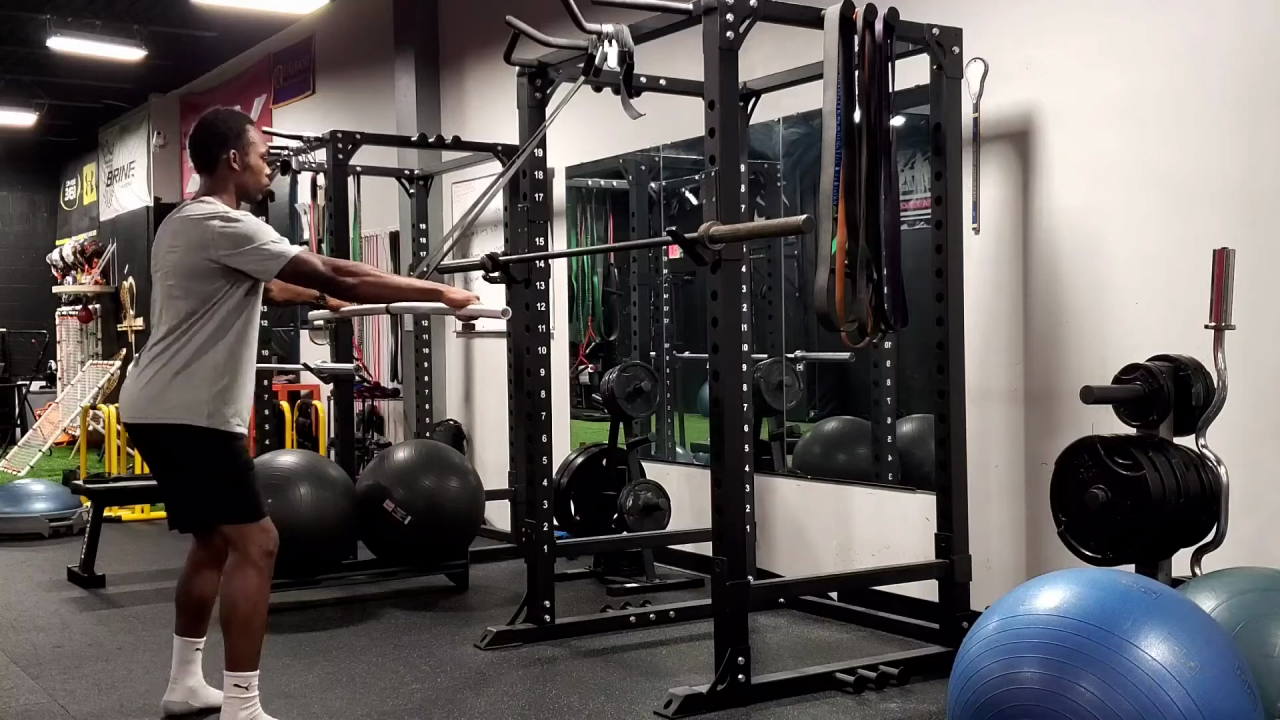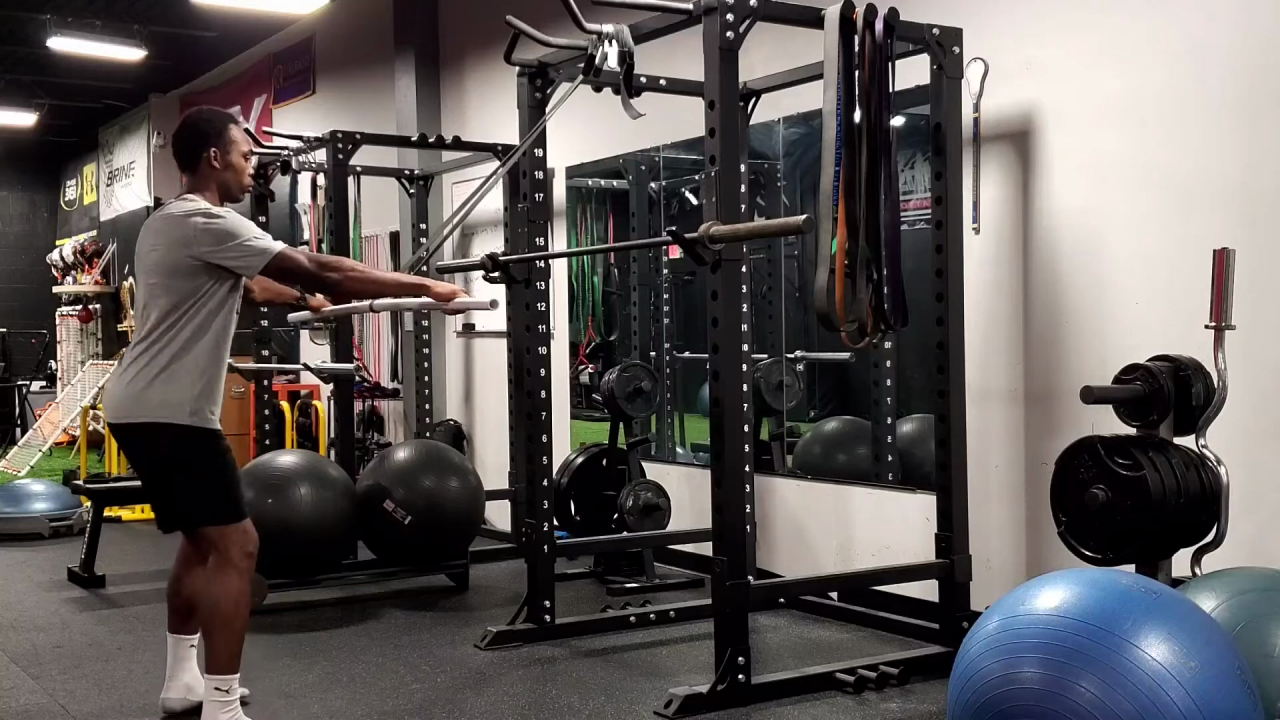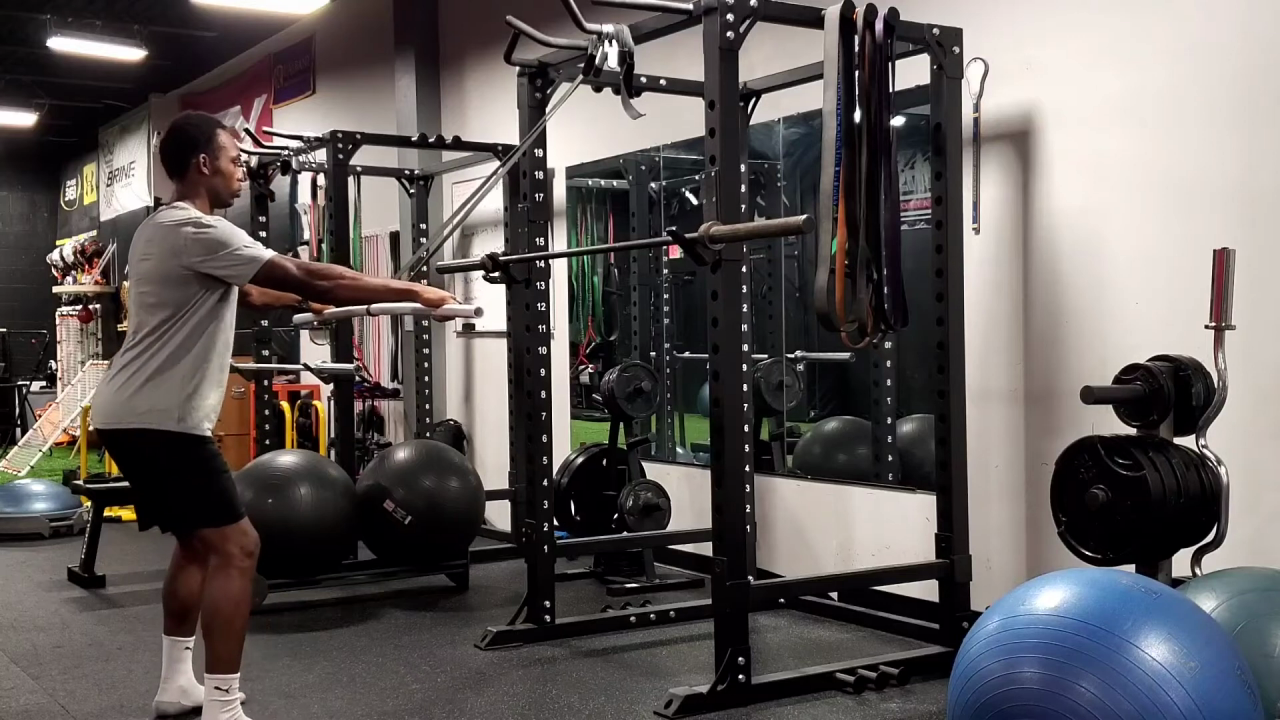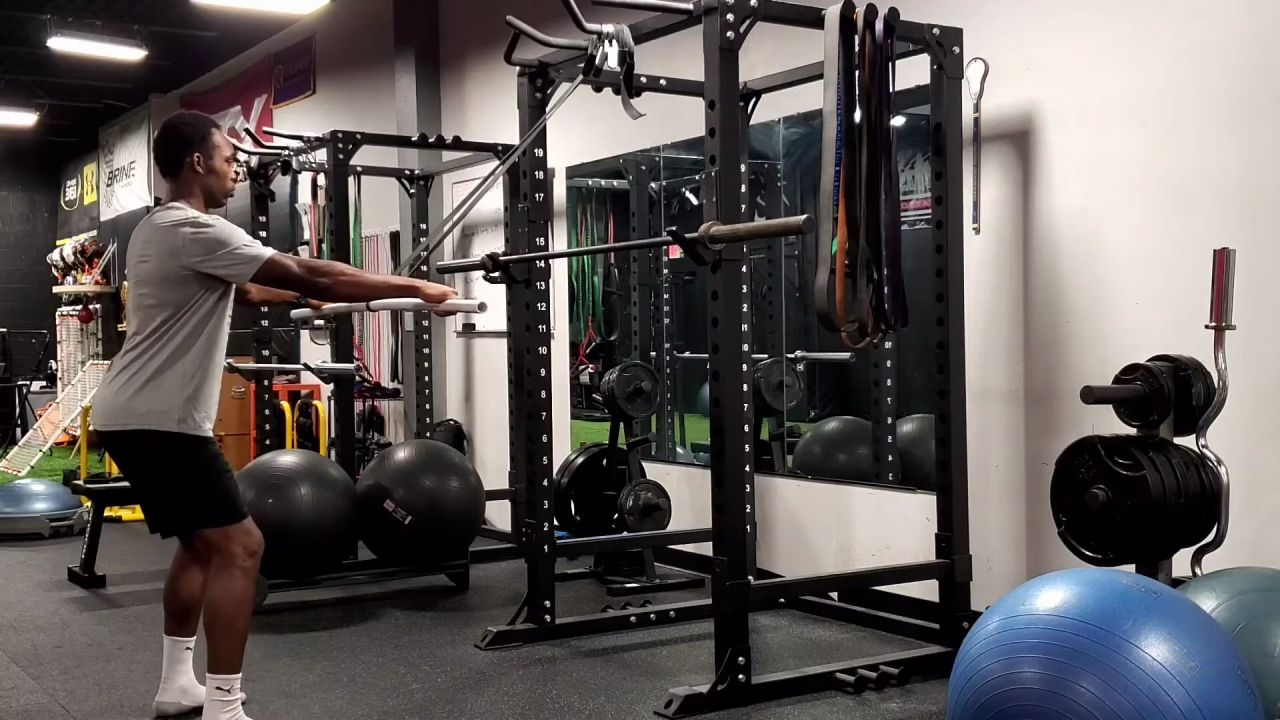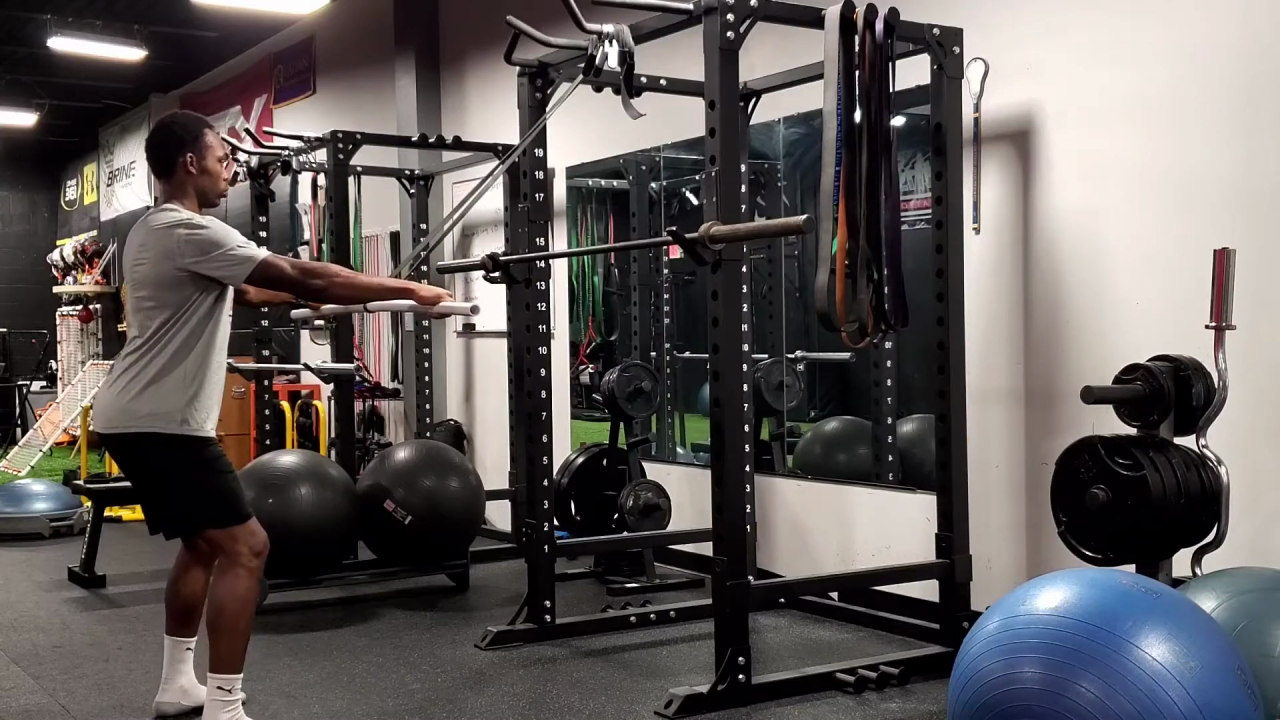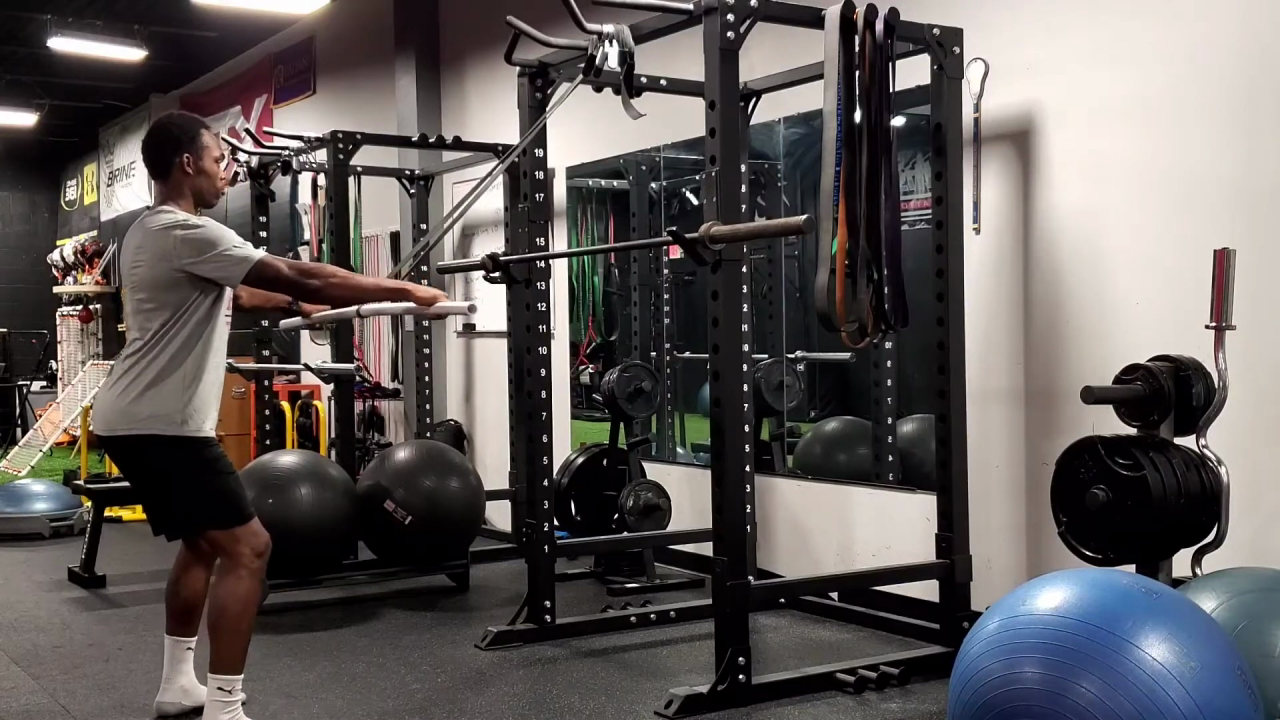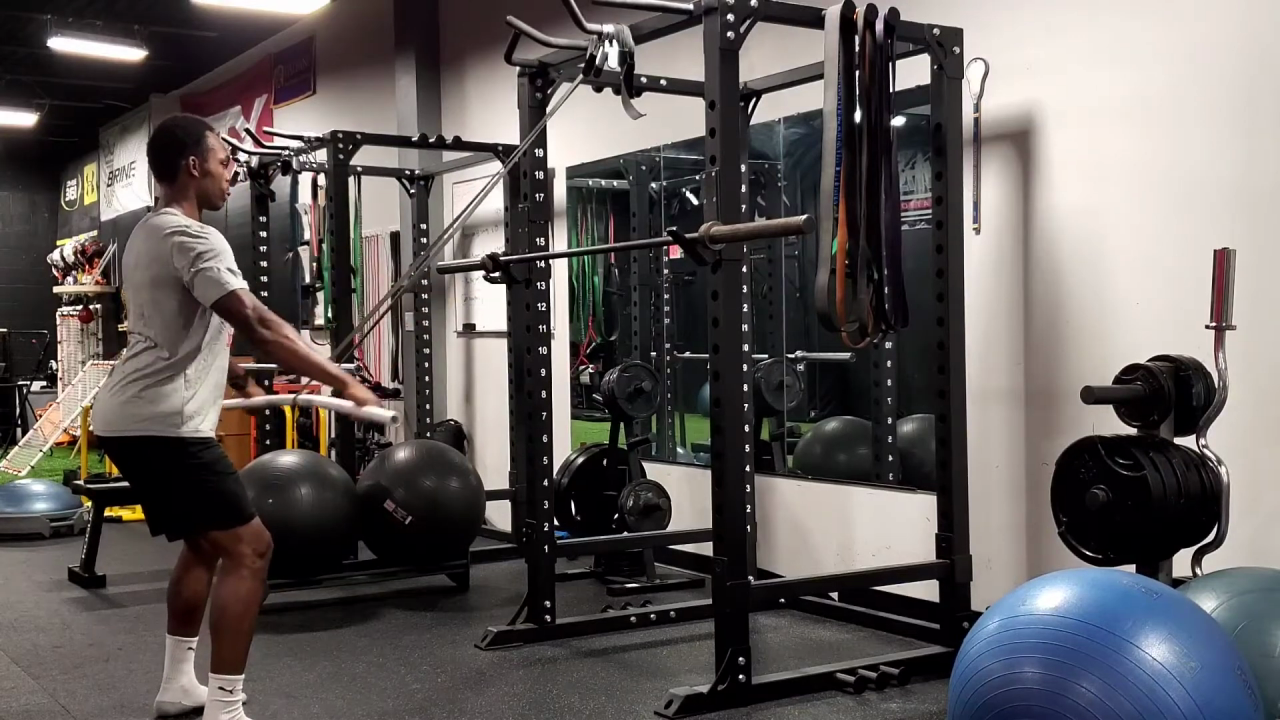
dt=0.4s
person 1, frame 1
left shoulder: (187, 224)
right shoulder: (222, 225)
left elbow: (261, 288)
right elbow: (337, 276)
left wrist: (319, 299)
right wrist: (440, 292)
left hip: (161, 409)
right hip: (186, 413)
left knee: (214, 540)
right knee: (254, 545)
person 1, frame 2
left shoulder: (173, 222)
right shoulder: (205, 223)
left elbow: (243, 286)
right elbow: (318, 270)
left wrist: (302, 299)
right wrist: (424, 287)
left hip: (147, 409)
right hip: (169, 413)
left knee: (202, 539)
right knee: (234, 546)
person 1, frame 3
left shoulder: (167, 229)
right shoulder: (196, 231)
left elbow: (245, 291)
right elbow: (311, 278)
left wrist: (303, 304)
right wrist: (415, 292)
left hip: (135, 415)
right hip: (158, 419)
left knee: (199, 541)
right knee: (235, 548)
person 1, frame 4
left shoulder: (163, 229)
right shoulder: (193, 231)
left elbow: (245, 289)
right elbow: (309, 275)
left wrist: (303, 298)
right wrist: (416, 287)
left hip: (136, 416)
right hip: (158, 420)
left knee: (200, 543)
right knee: (238, 548)
person 1, frame 5
left shoulder: (157, 230)
right shoulder: (187, 232)
left elbow: (240, 290)
right elbow: (303, 278)
left wrist: (301, 297)
right wrist: (409, 290)
left hip: (137, 417)
right hip: (161, 422)
left knee: (203, 543)
right knee: (244, 548)
person 1, frame 6
left shoulder: (151, 231)
right shoulder: (185, 234)
left elbow: (226, 294)
right elbow: (300, 277)
left wrist: (292, 304)
right wrist: (405, 290)
left hip: (136, 418)
right hip: (161, 423)
left knee: (204, 543)
right knee: (246, 548)
person 1, frame 7
left shoulder: (149, 233)
right shoulder: (189, 238)
right elbow: (257, 325)
left wrist: (231, 374)
right wrist: (342, 380)
left hip: (130, 418)
right hip: (161, 424)
left knee: (205, 543)
right knee: (248, 547)
